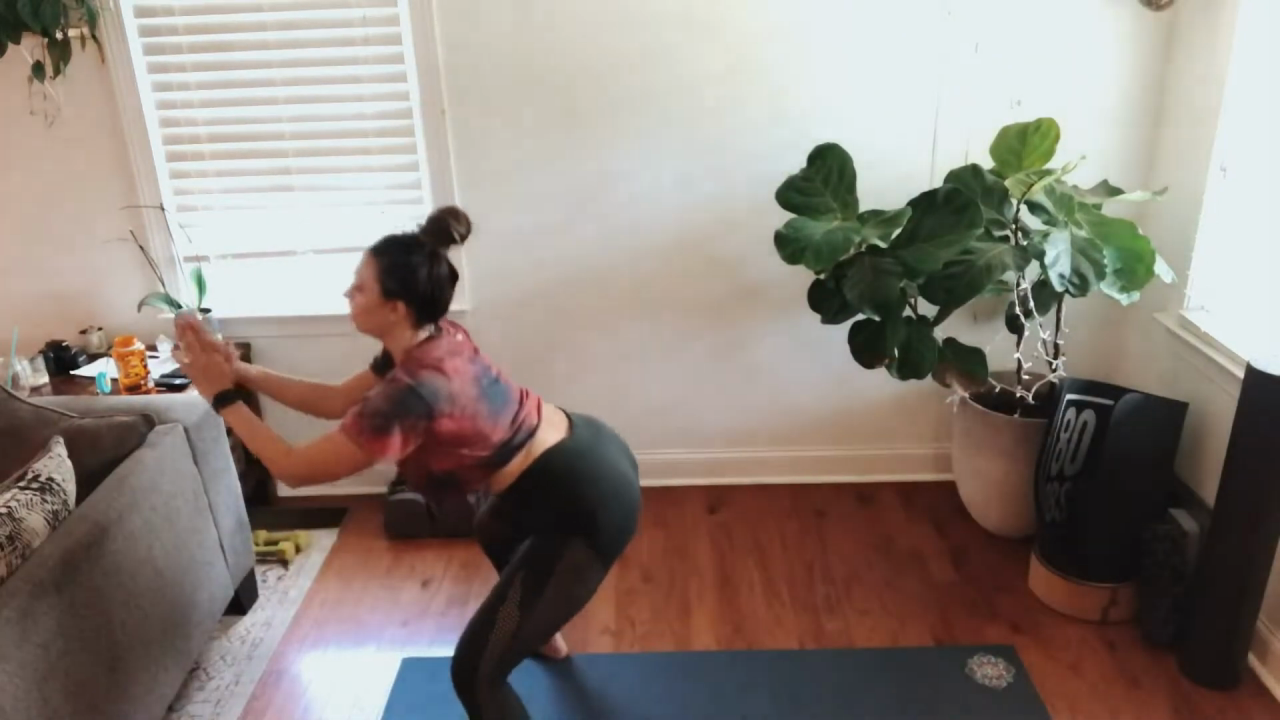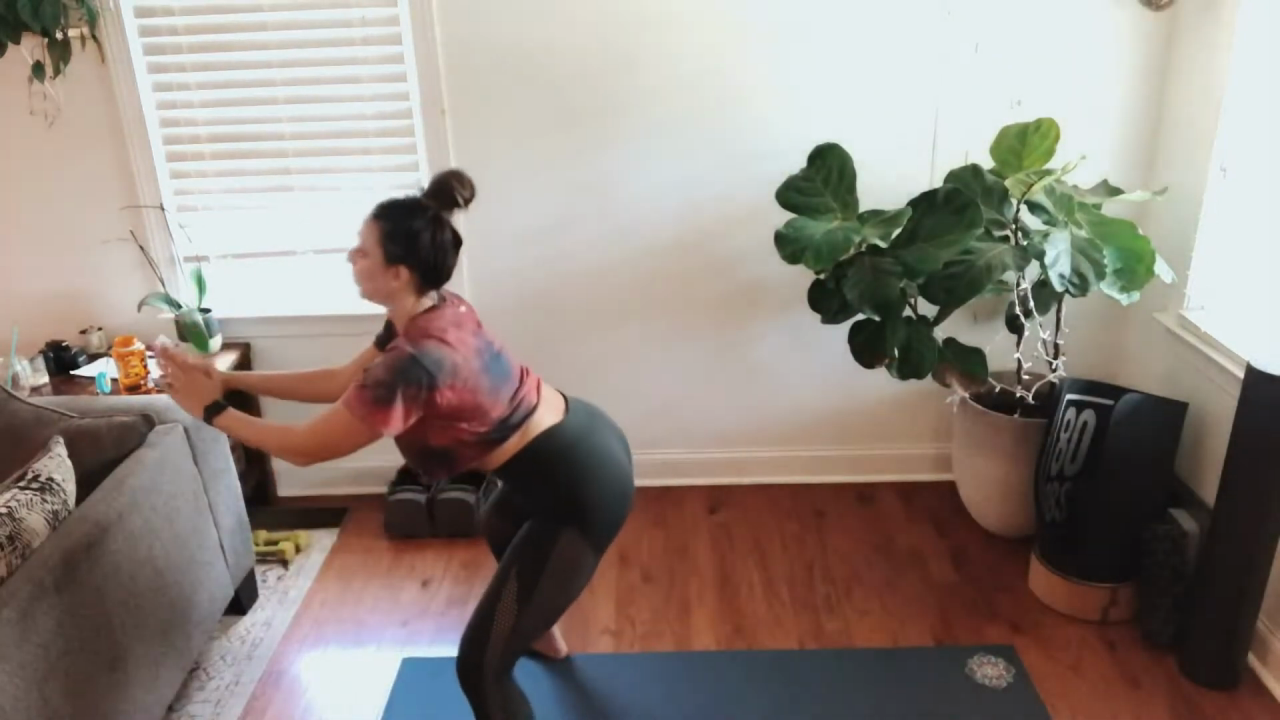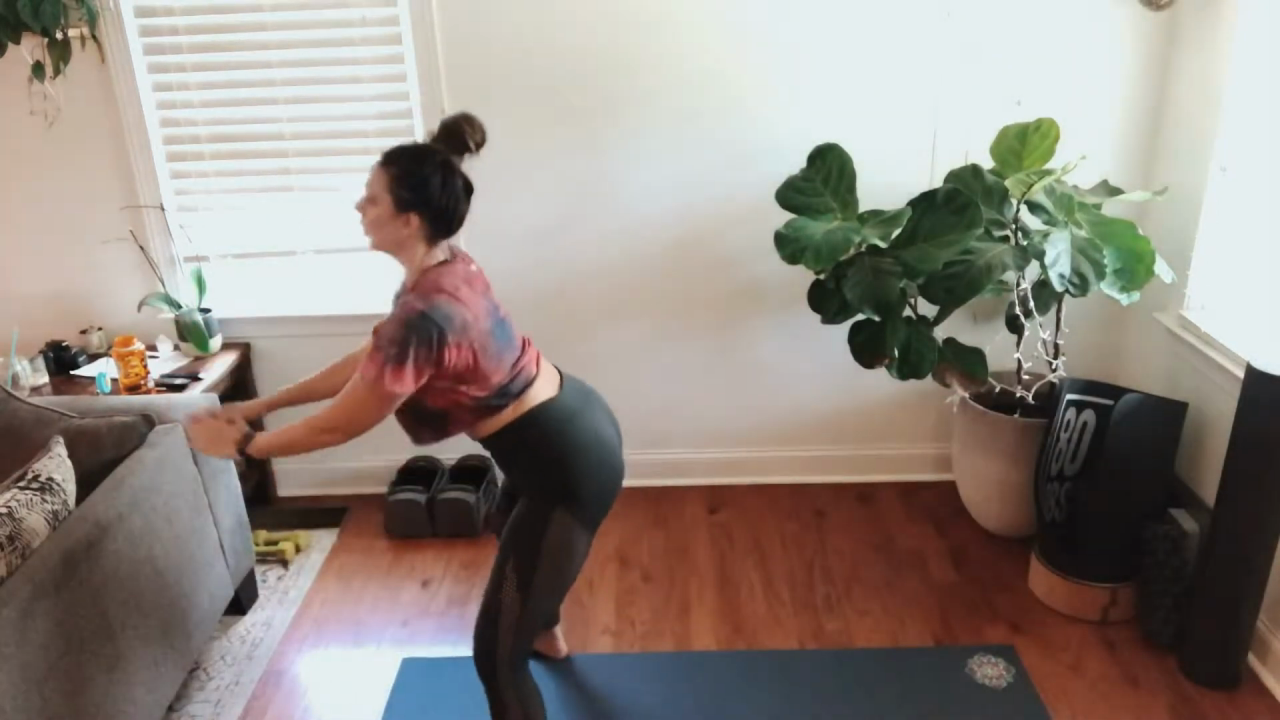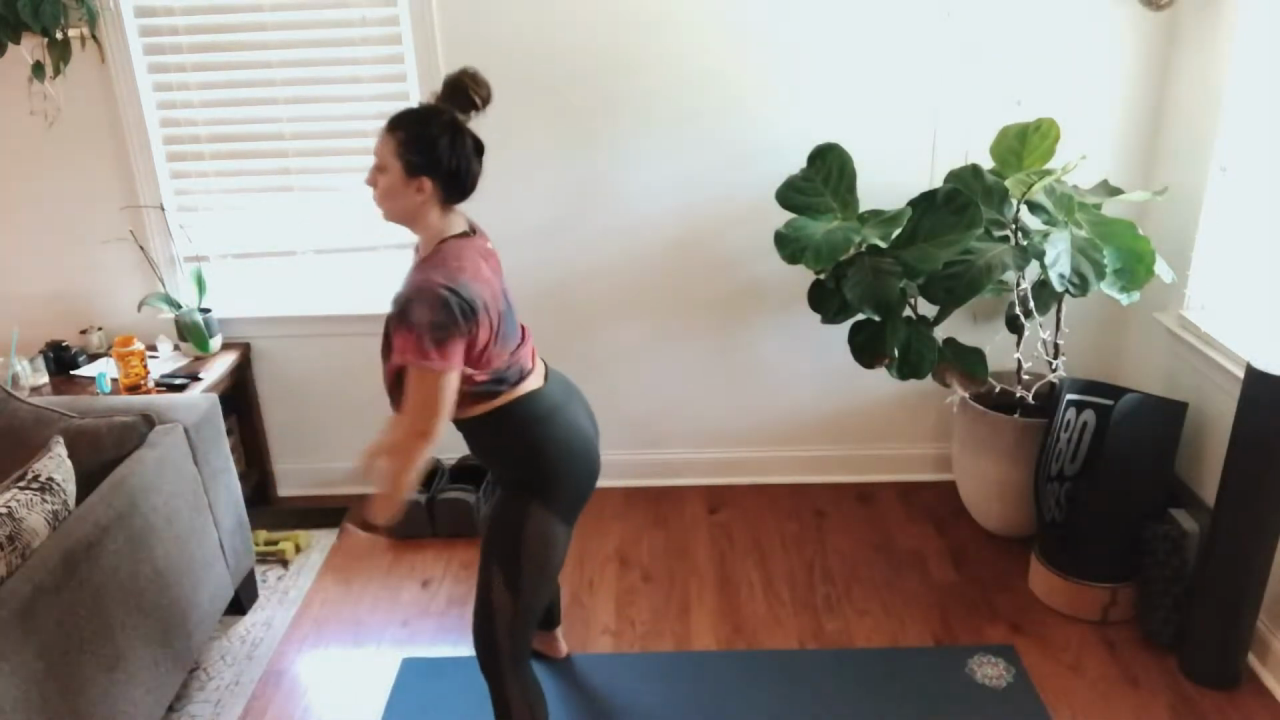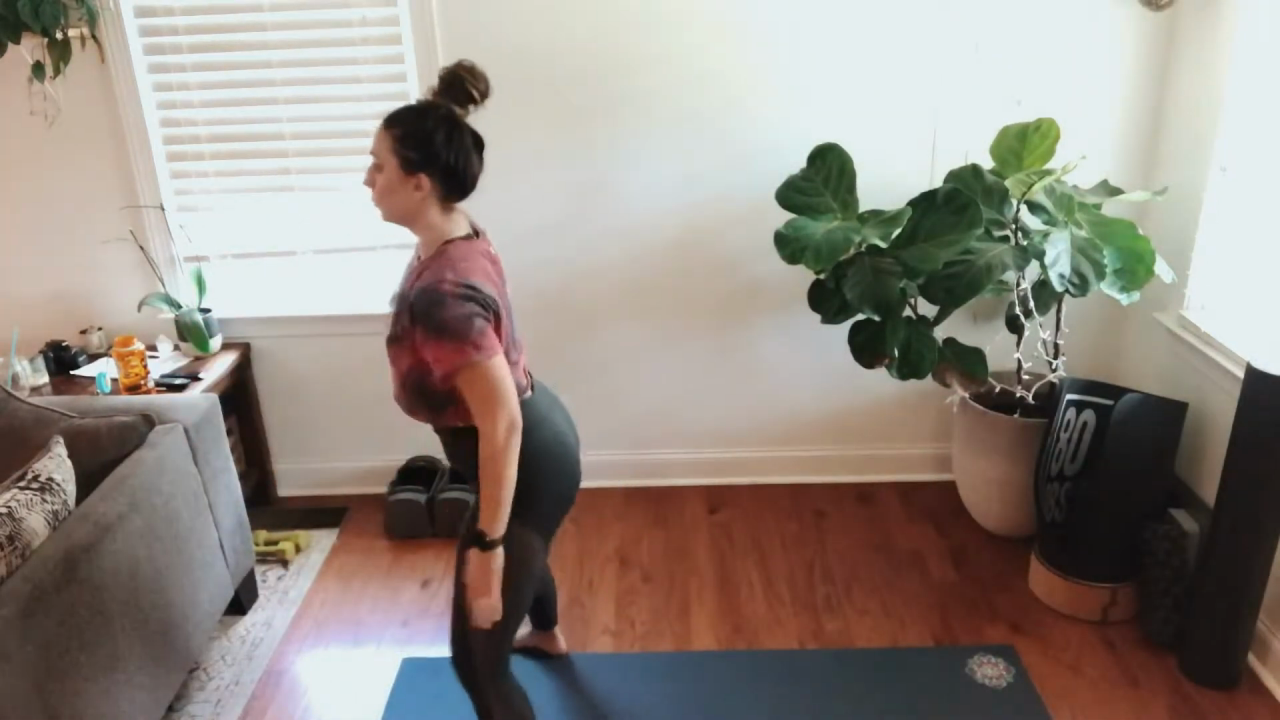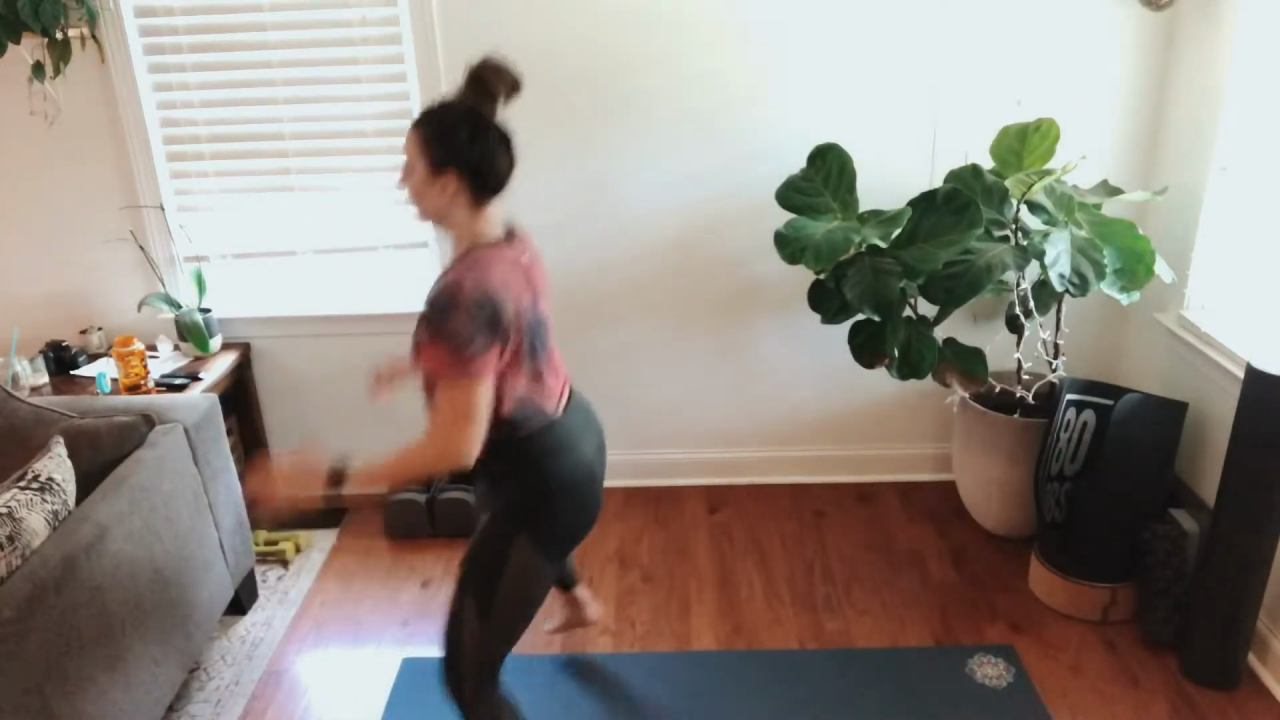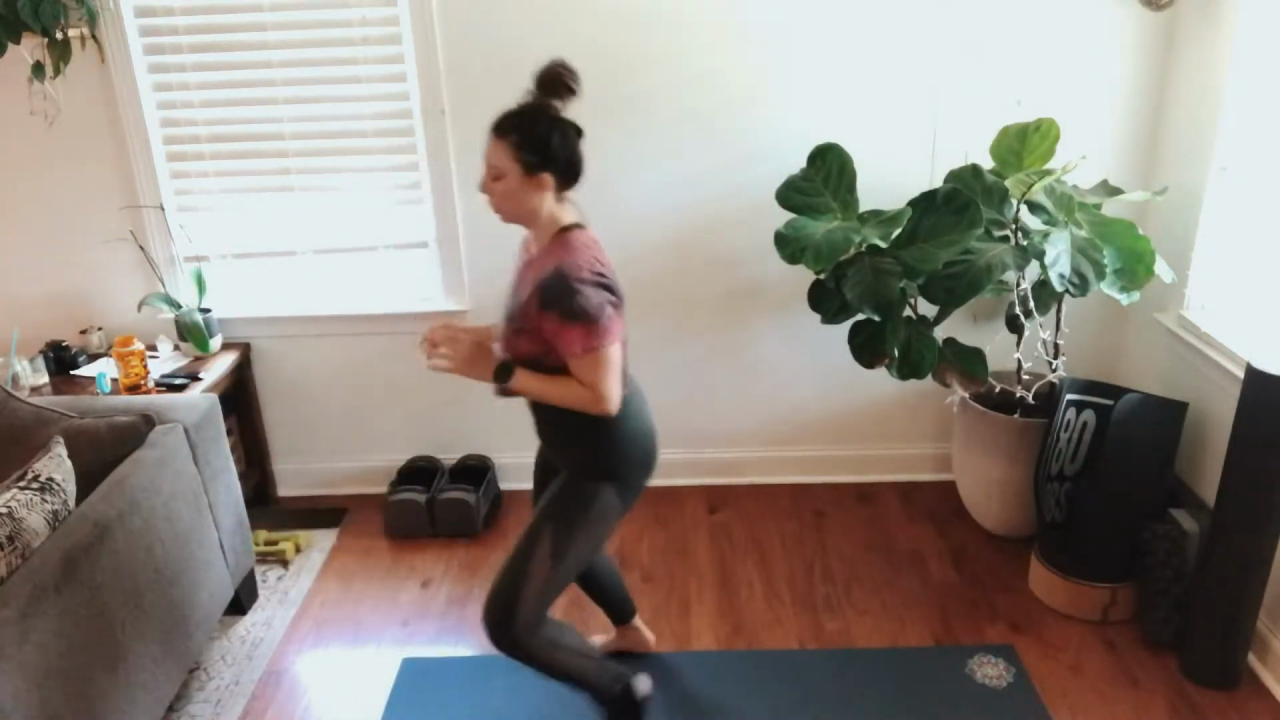
dt=0.3s
person 1, frame 1
left shoulder: (411, 393)
right shoulder: (435, 340)
left elbow: (295, 468)
right elbow: (336, 400)
left wrist: (223, 398)
right wrist: (240, 370)
left hip: (590, 505)
right hip: (591, 453)
left knee: (475, 671)
right knee: (494, 530)
right ankle: (542, 631)
person 1, frame 2
left shoulder: (415, 362)
right shoulder: (435, 312)
left elbow: (309, 447)
right elbow: (344, 382)
left wrist: (213, 413)
right wrist: (231, 379)
left hip: (582, 487)
right hip: (587, 440)
left knee: (480, 666)
right knee: (501, 528)
right ankle: (543, 633)
person 1, frame 3
left shoulder: (424, 317)
right shoulder: (446, 269)
left elbow: (338, 426)
right elbow: (366, 364)
left wrist: (244, 443)
right wrist: (261, 404)
left hip: (571, 465)
right hip: (577, 424)
left knee: (497, 654)
right knee: (514, 530)
right ankle: (546, 633)
person 1, frame 4
left shoulder: (434, 292)
right shoulder: (460, 240)
left elbow: (423, 428)
left wrist: (373, 522)
right wrist: (387, 442)
left hip: (542, 455)
right hip: (555, 419)
left knee: (498, 649)
right knee: (532, 553)
right ankle: (548, 635)
person 1, frame 5
left shoulder: (441, 292)
right shoulder: (461, 240)
left elbow: (501, 425)
left wrist: (485, 544)
left hip: (529, 464)
right hip: (543, 432)
left knee: (476, 657)
right knee: (521, 552)
right ankle: (547, 634)
person 1, frame 6
left shoulder: (464, 295)
right shoulder: (510, 243)
left elbow: (457, 447)
left wrist: (332, 480)
right wrist: (419, 367)
left hip: (545, 482)
right hip: (573, 433)
right knee: (517, 538)
right ankle: (574, 599)
person 1, frame 7
left shoulder: (570, 277)
right shoulder: (547, 239)
left elbow: (603, 396)
left wrist: (496, 372)
right wrist: (485, 337)
left hip: (607, 454)
right hip: (573, 441)
left knee: (510, 620)
right knee: (566, 546)
right ankle: (631, 629)
